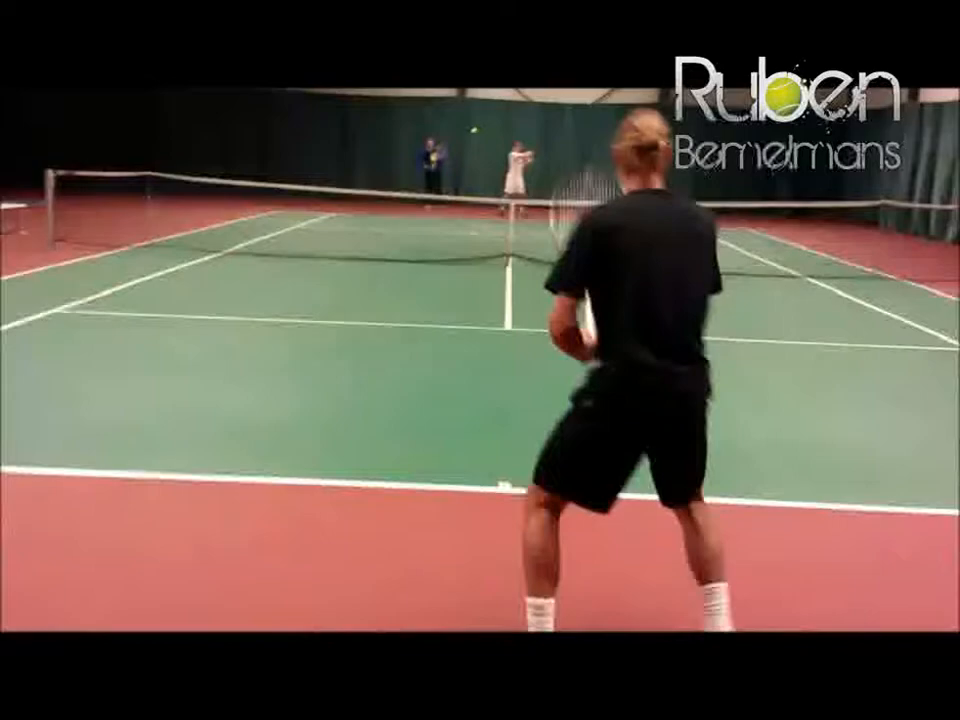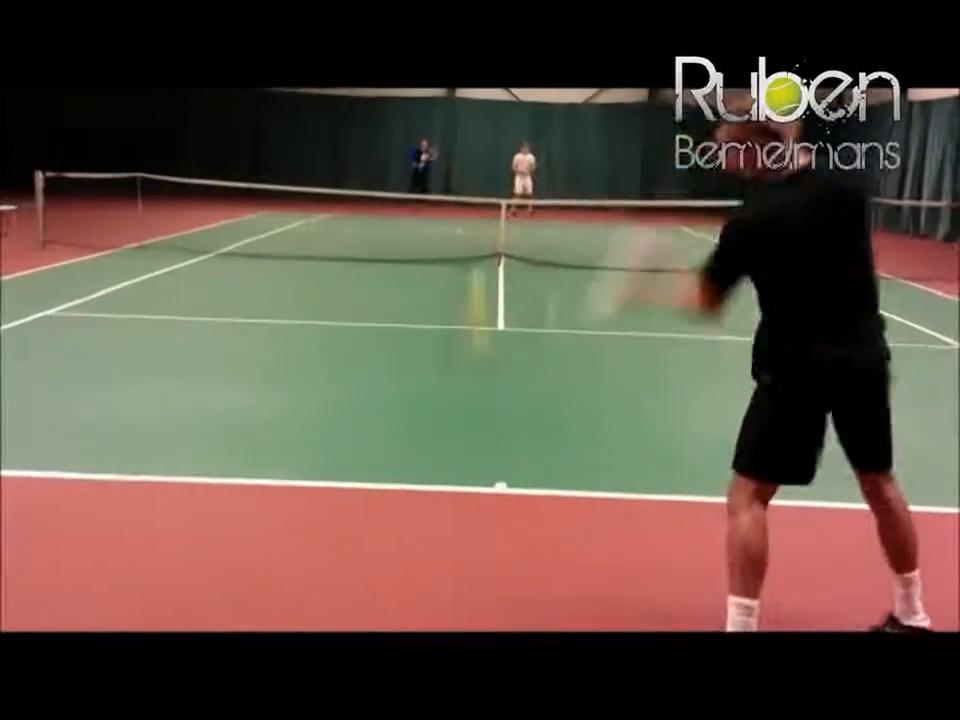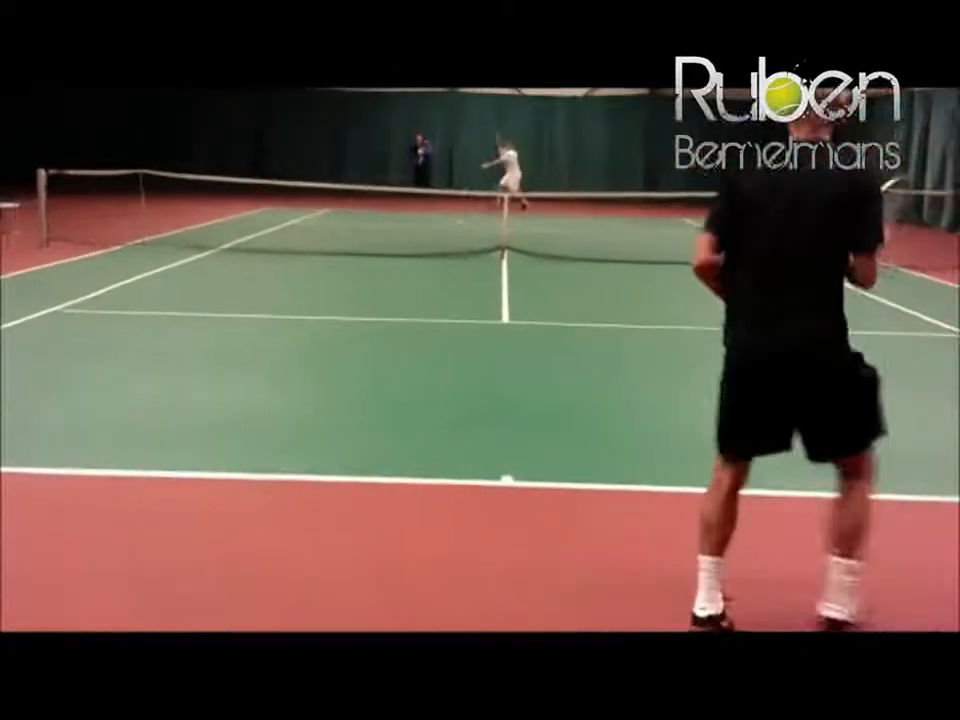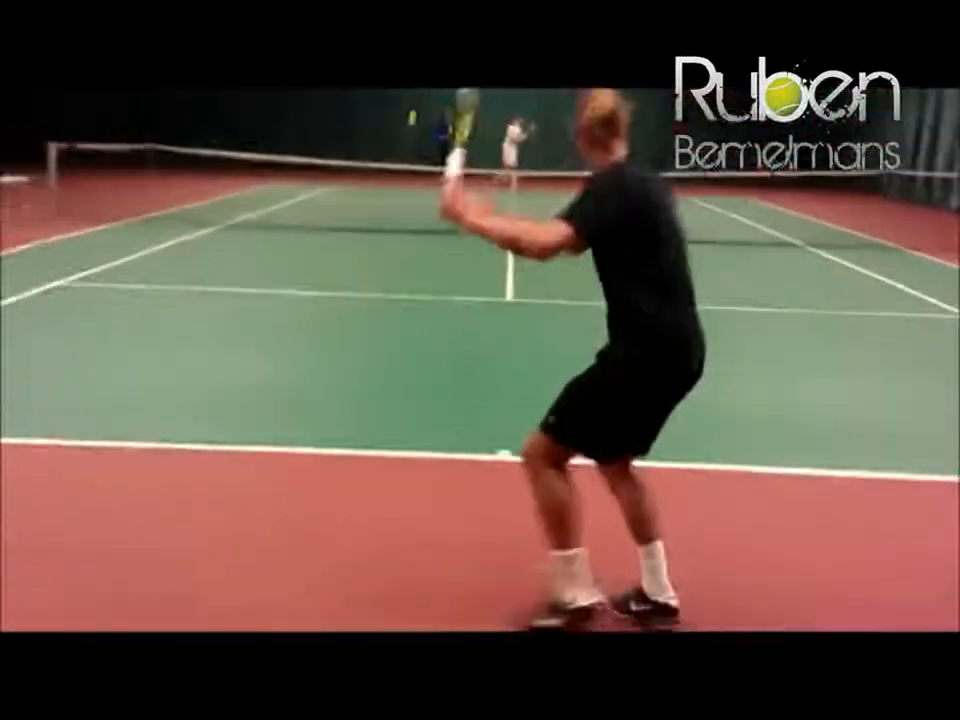
dt=1s
person 1, frame 1
left shoulder: (599, 223)
right shoulder: (701, 223)
left elbow: (560, 327)
left wrist: (591, 352)
left hip: (621, 390)
right hip: (686, 389)
left knee: (543, 502)
right knee: (689, 505)
left ankle: (541, 626)
right ankle: (720, 623)
person 1, frame 2
left shoulder: (750, 224)
right shoulder: (840, 181)
left elbow: (706, 304)
left wrist: (673, 292)
right wrist: (781, 145)
left hip: (794, 369)
right hip: (862, 359)
left knee: (747, 496)
right knee: (879, 484)
left ankle: (742, 626)
right ankle: (912, 615)
person 1, frame 3
left shoulder: (747, 175)
right shoulder: (855, 181)
left elbow: (704, 262)
right elbow: (865, 273)
left hip: (750, 343)
right hip: (820, 346)
left knee: (729, 470)
right knee: (855, 470)
left ankle: (707, 606)
right ankle: (840, 609)
person 1, frame 4
left shoulder: (614, 185)
right shoulder: (638, 183)
left elbow: (550, 242)
right elbow: (556, 238)
left wrist: (470, 216)
right wrist: (494, 219)
left hip: (648, 352)
right hip: (673, 350)
left knee: (541, 456)
right knee: (612, 460)
left ankle: (575, 598)
right ankle: (657, 594)
